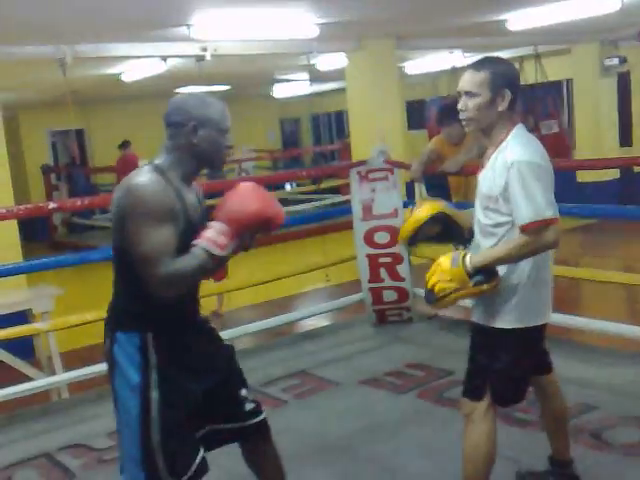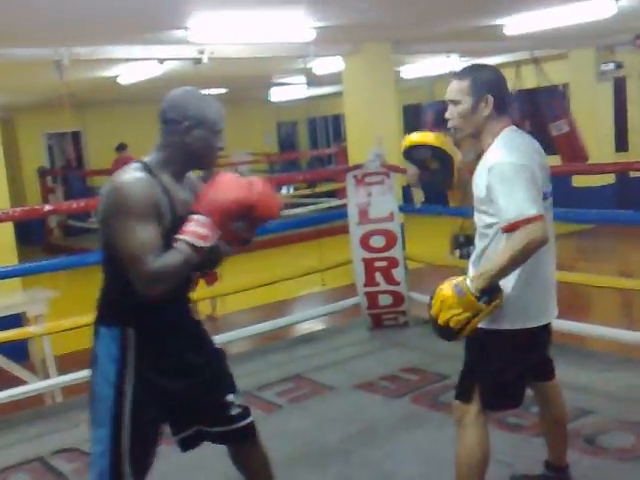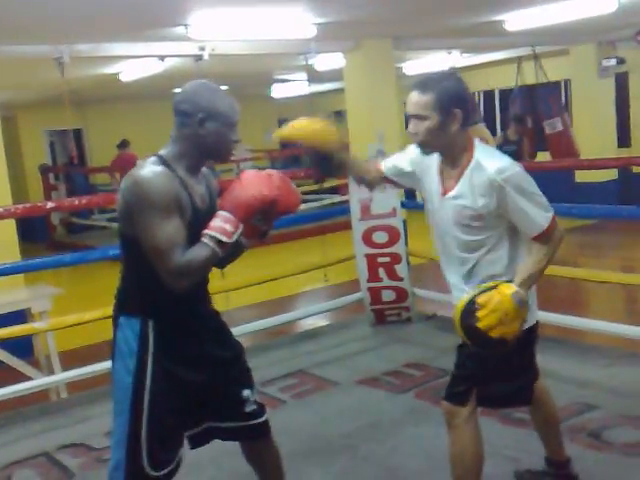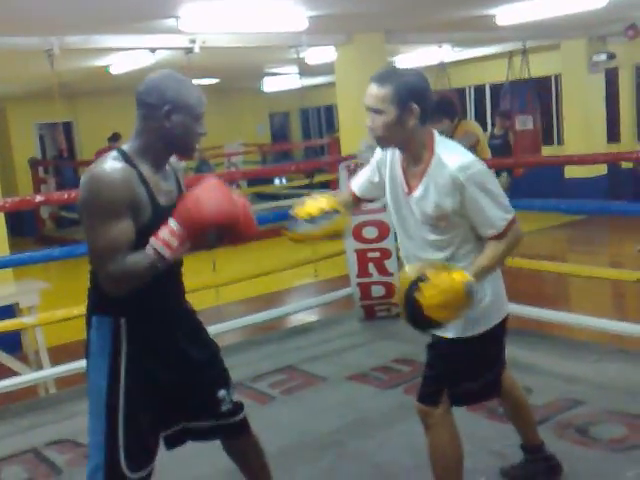
dt=0.3s
person 1, frame 1
left shoulder: (520, 158)
right shoulder: (502, 149)
left elbow: (544, 234)
left wrist: (471, 262)
left hip: (507, 305)
right hip: (519, 301)
left knee: (476, 405)
right knee: (541, 378)
person 1, frame 2
left shoulder: (506, 159)
right shoulder: (517, 146)
left elbow: (533, 233)
left wrist: (472, 284)
left hip: (505, 307)
right hip: (530, 302)
left knee: (468, 407)
right knee: (543, 384)
person 1, frame 3
left shoulder: (499, 173)
right shoulder: (424, 158)
left elbow: (550, 235)
right elbow: (373, 174)
left wrist: (517, 290)
right wrist: (332, 154)
left knee: (458, 409)
right knee: (526, 386)
person 1, frame 4
left shoulder: (460, 169)
right shoulder: (386, 157)
left elbow: (509, 235)
right elbow: (353, 196)
left wrist: (465, 278)
right wrist: (323, 209)
left hip: (468, 310)
right hip: (470, 307)
left knee: (432, 405)
right knee: (494, 379)
person 2, frame 1
left shoulder: (187, 188)
right shoulder: (146, 189)
right elbow: (165, 283)
left wrist: (235, 231)
right wrist: (223, 231)
left hip: (187, 330)
right hip: (144, 342)
left knee: (252, 424)
person 2, frame 2
left shoulder: (188, 185)
right shoulder: (131, 188)
right elbow: (149, 281)
left wrist: (240, 229)
right wrist: (206, 222)
left hip: (179, 329)
right hip: (130, 338)
left knee: (238, 426)
person 2, frame 3
left shoulder: (203, 177)
right shoulder: (150, 181)
right elbow: (178, 273)
left wrist: (257, 222)
right wrist: (231, 216)
left hip: (198, 320)
right hip: (149, 331)
left knee: (253, 421)
person 2, frame 4
left shoulder: (170, 169)
right shoulder: (110, 178)
right elbow: (116, 279)
left wrist: (213, 222)
right wrist: (181, 230)
left hip: (174, 318)
right hip: (124, 330)
left knee: (232, 418)
